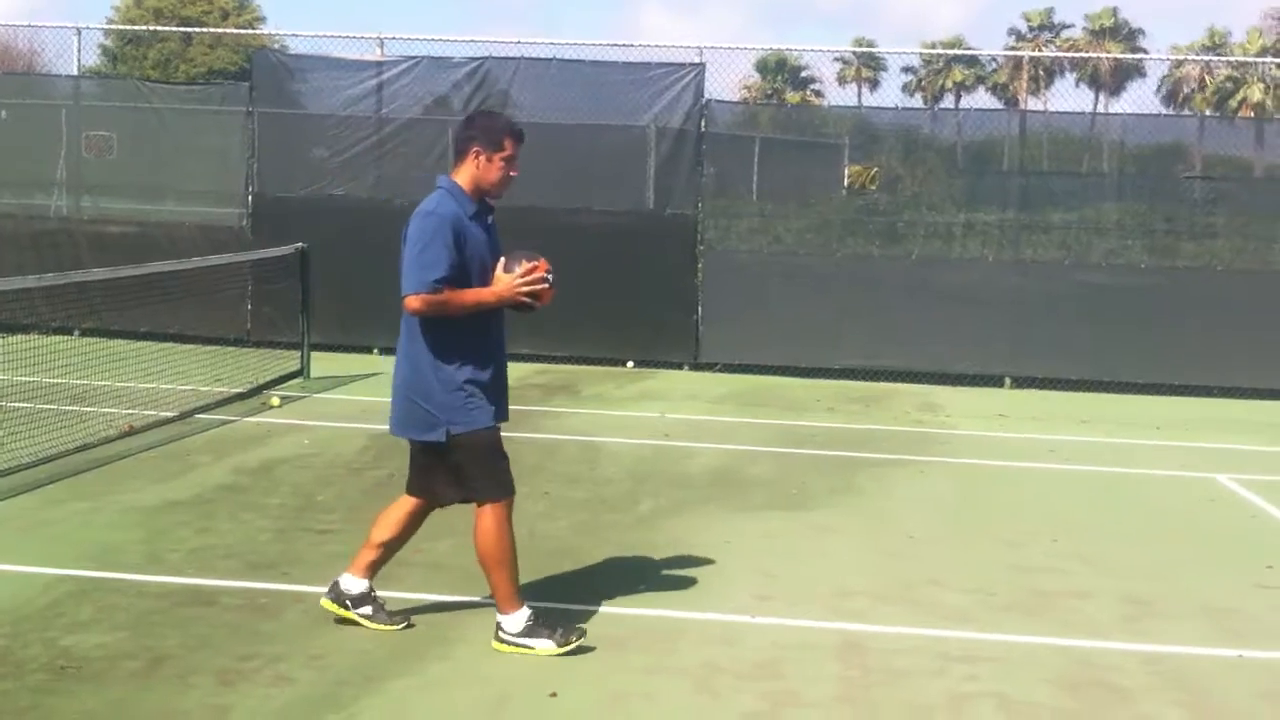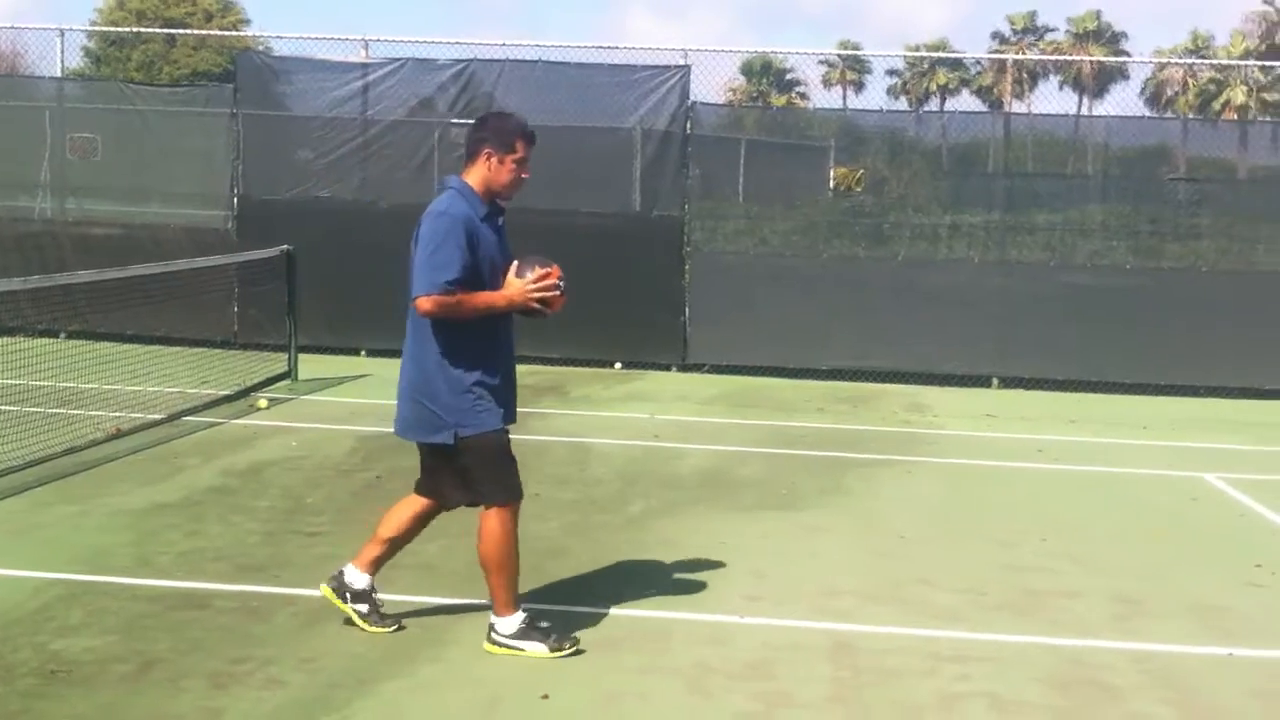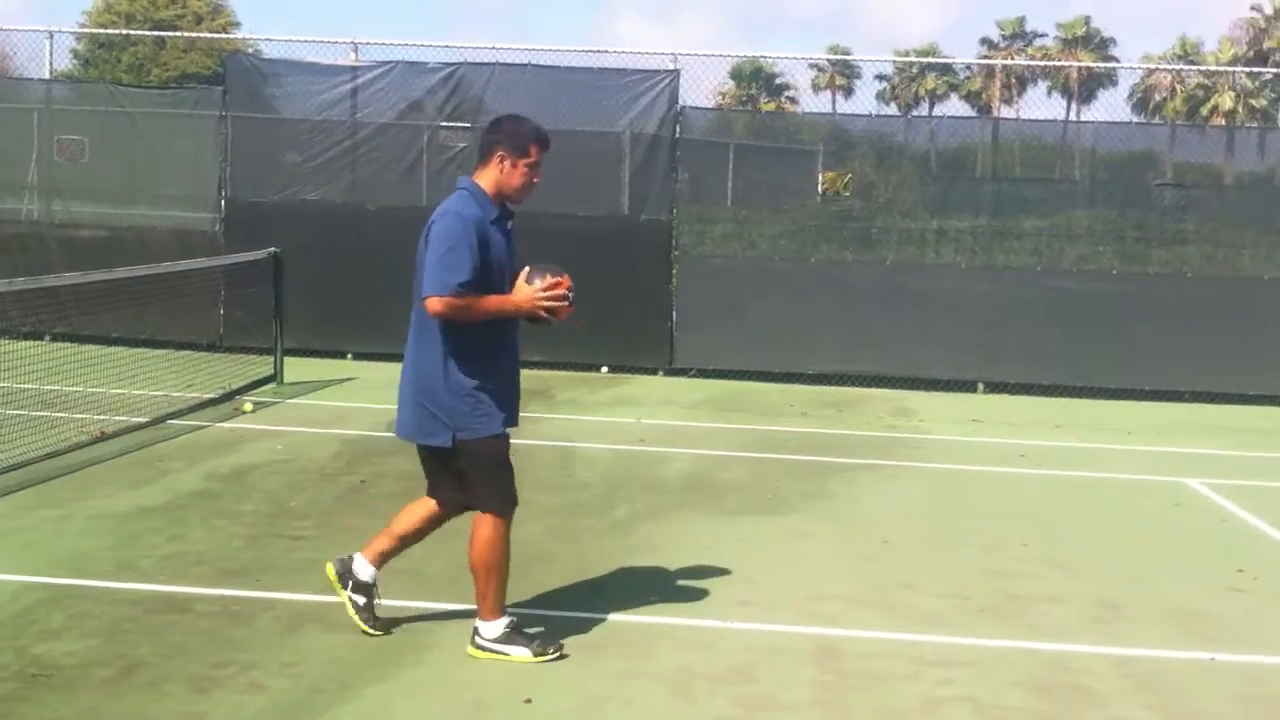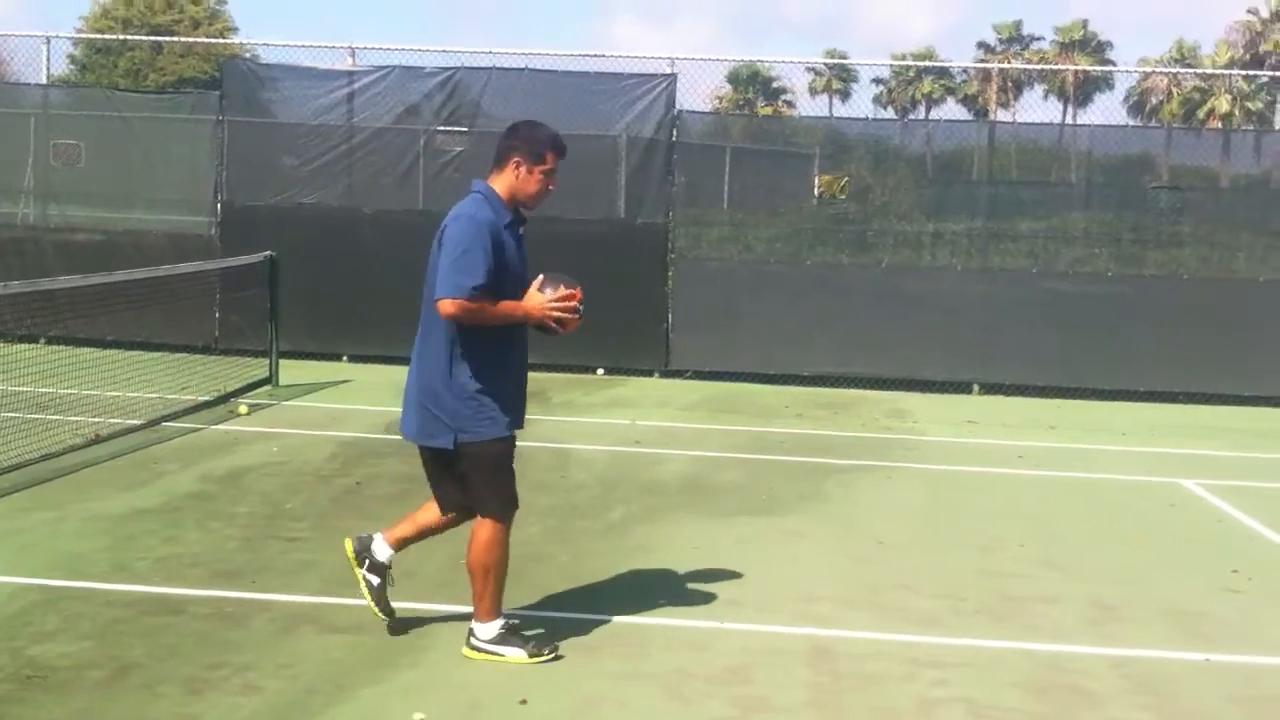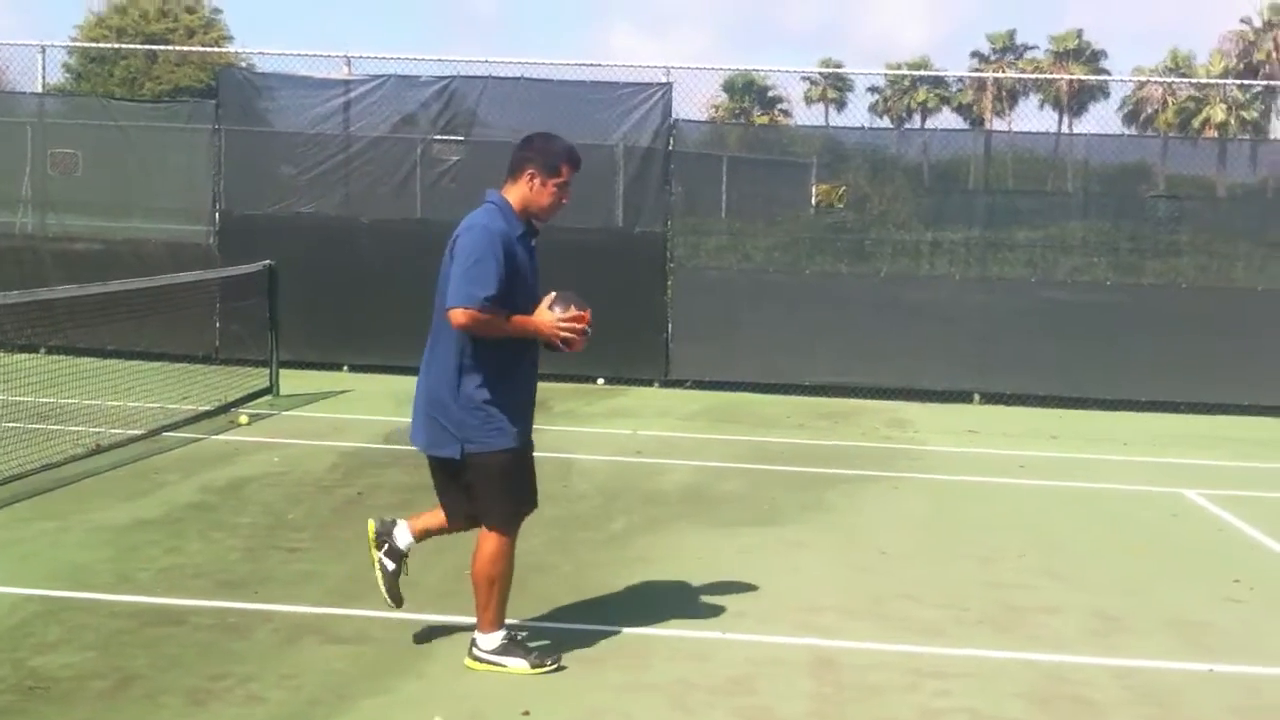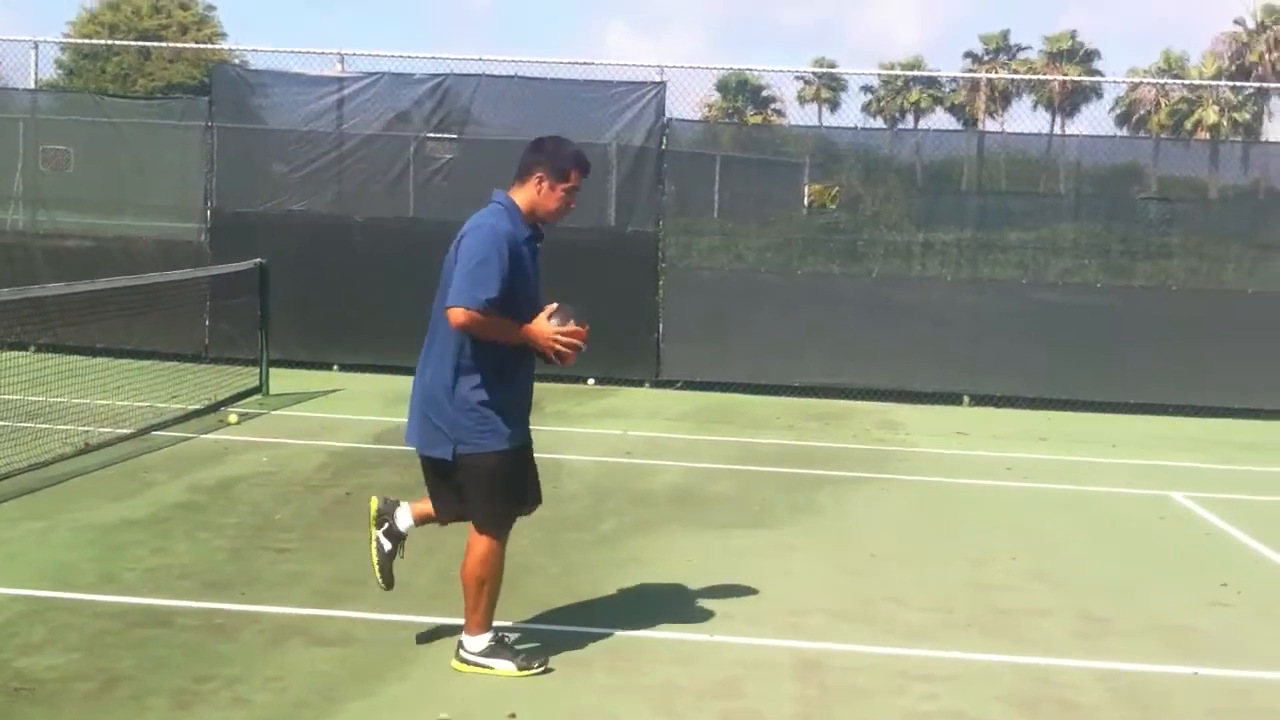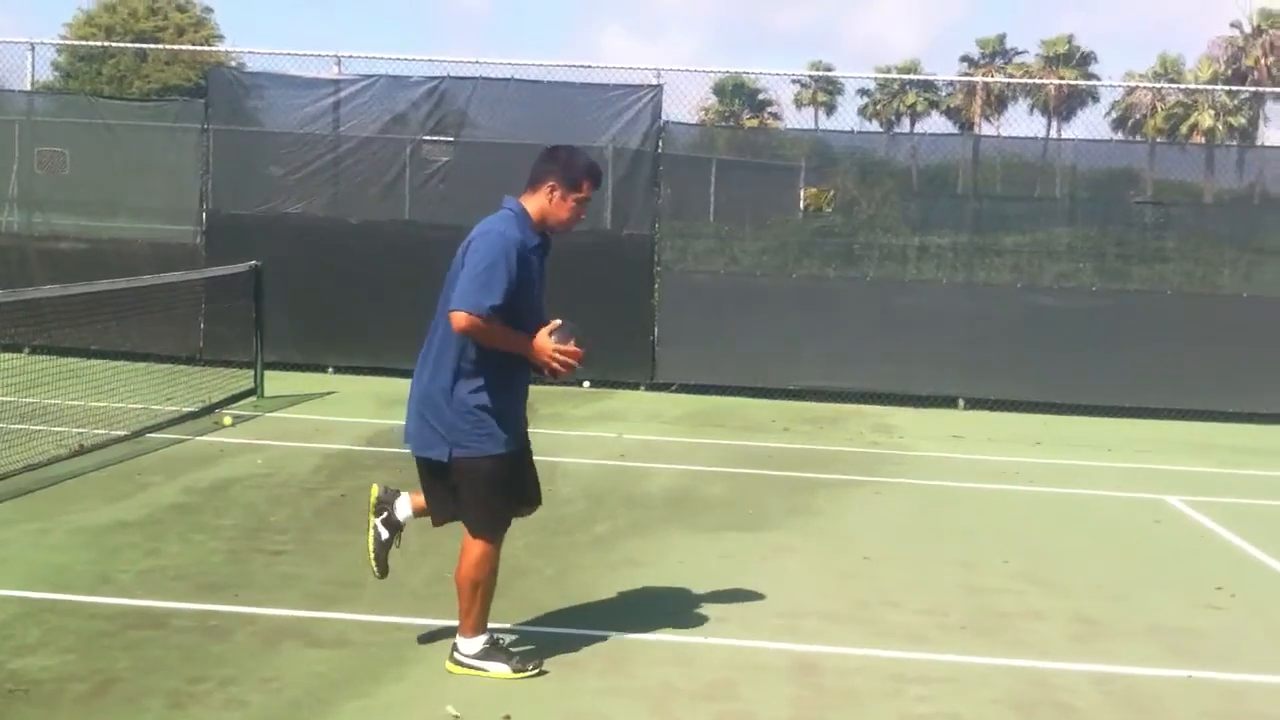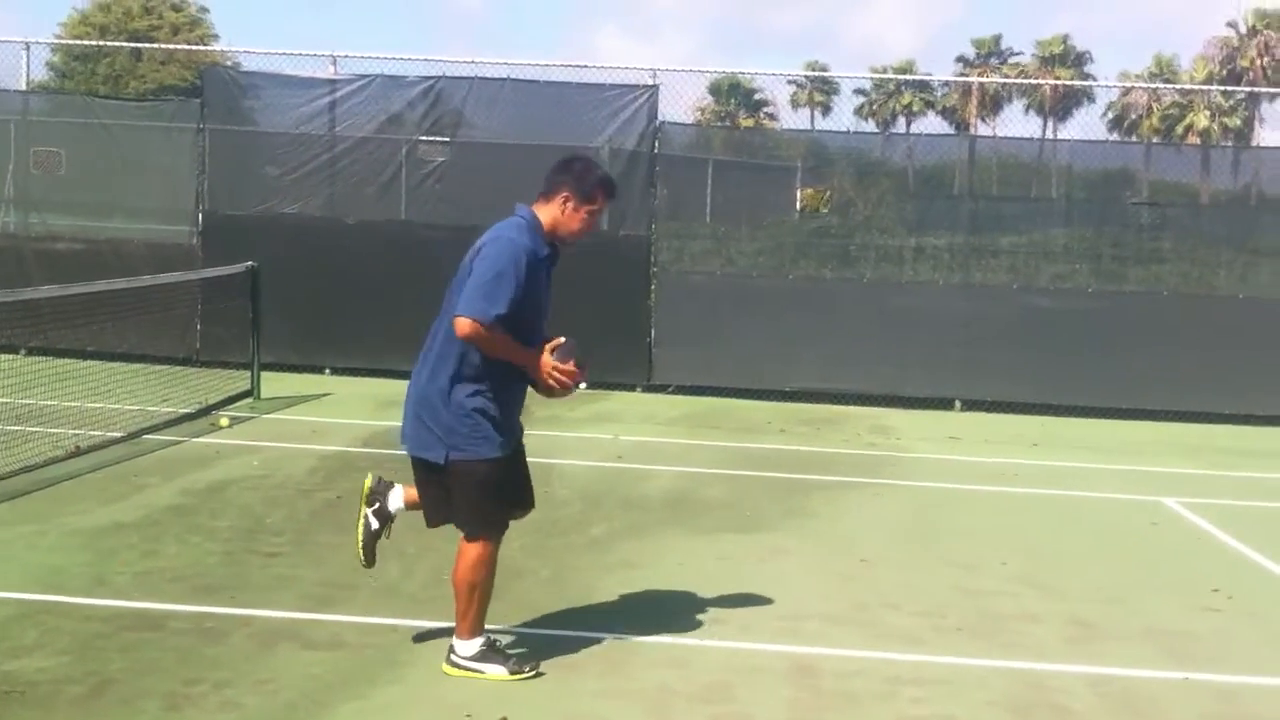
dt=0.1s
person 1, frame 1
left shoulder: (476, 215)
right shoulder: (439, 216)
right elbow: (420, 299)
left wrist: (512, 290)
right wrist: (495, 294)
left hip: (452, 386)
right hip: (448, 388)
left knee: (426, 492)
right knee: (495, 497)
left ankle: (352, 585)
right ankle: (514, 621)
person 1, frame 2
left shoulder: (485, 216)
right shoulder: (450, 217)
right elbow: (431, 301)
left wrist: (521, 294)
right wrist: (506, 297)
left hip: (463, 387)
right hip: (457, 390)
left knee: (435, 494)
right knee: (501, 500)
left ankle: (355, 578)
right ankle: (508, 624)
person 1, frame 3
left shoulder: (492, 217)
right shoulder: (460, 218)
right elbow: (440, 302)
left wrist: (527, 302)
right wrist: (513, 304)
left hip: (469, 390)
right hip: (459, 394)
left knee: (451, 499)
right knee: (495, 507)
left ankle: (360, 568)
right ankle: (492, 629)
person 1, frame 4
left shoulder: (503, 221)
right shoulder: (474, 221)
right elbow: (453, 305)
left wrist: (539, 309)
right wrist: (524, 311)
left hip: (476, 393)
right hip: (463, 396)
left knee: (466, 500)
right knee: (495, 510)
left ankle: (379, 548)
right ankle: (488, 631)
person 1, frame 5
left shoulder: (515, 231)
right shoulder: (486, 231)
right elbow: (464, 314)
left wrist: (545, 327)
right wrist: (533, 327)
left hip: (494, 402)
right hip: (472, 406)
left knee: (505, 507)
right knee: (500, 521)
left ankle: (400, 535)
right ankle: (489, 642)
person 1, frame 6
left shoulder: (518, 233)
right shoulder: (491, 232)
right elbow: (463, 315)
left wrist: (543, 335)
right wrist: (531, 335)
left hip: (491, 403)
right hip: (467, 406)
left knee: (510, 504)
right knee: (491, 523)
left ankle: (401, 517)
right ankle: (477, 644)
person 1, frame 7
left shoulder: (526, 239)
right shoulder: (502, 238)
right elbow: (465, 318)
left wrist: (543, 347)
right wrist: (531, 349)
left hip: (488, 404)
right hip: (463, 407)
left knee: (516, 501)
right knee: (487, 526)
left ankle: (397, 507)
right ankle: (470, 647)
person 1, frame 8
left shoulder: (533, 246)
right shoulder: (510, 246)
right elbow: (469, 325)
left wrist: (541, 361)
right wrist: (532, 363)
left hip: (483, 408)
right hip: (460, 410)
left knee: (509, 505)
right knee: (484, 529)
left ankle: (393, 498)
right ankle: (468, 649)
